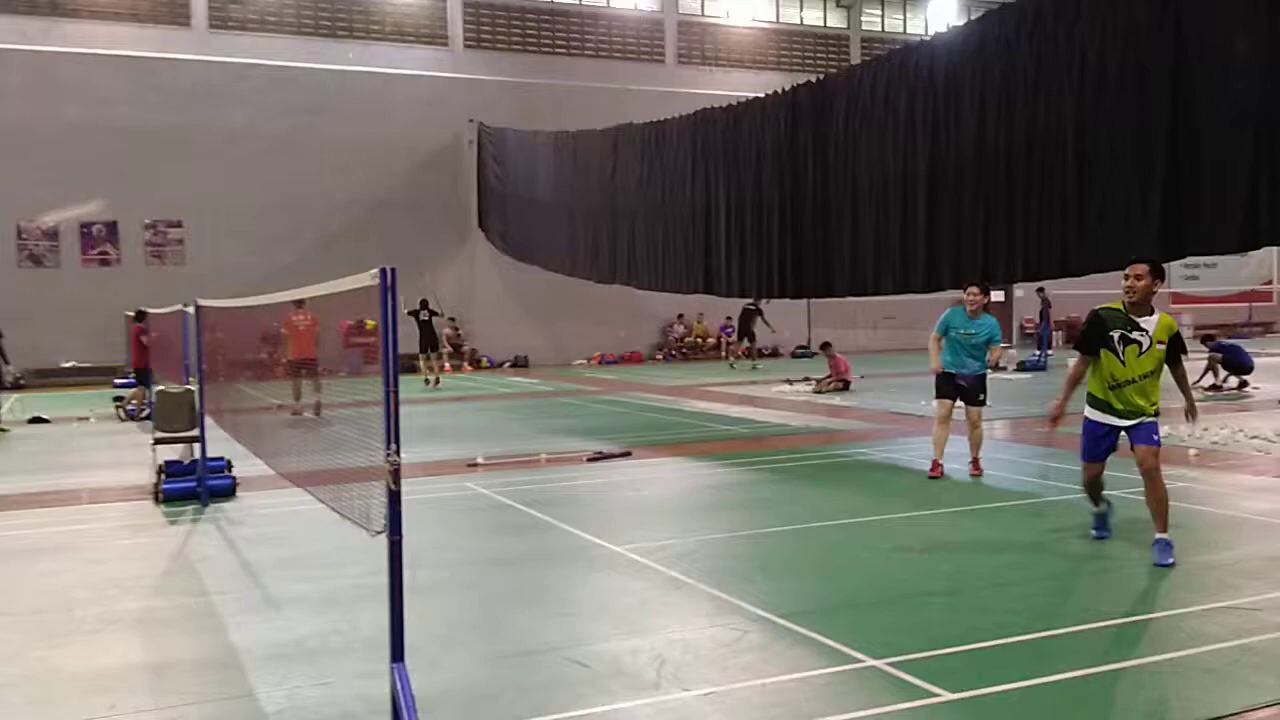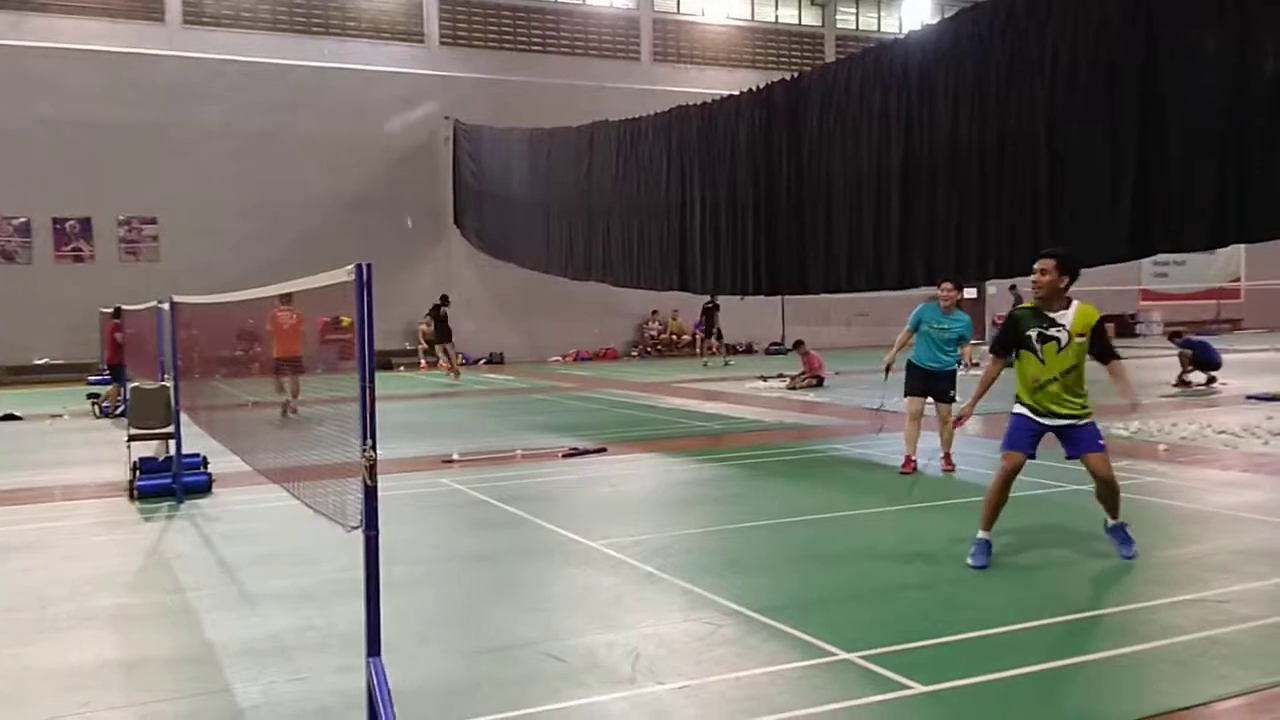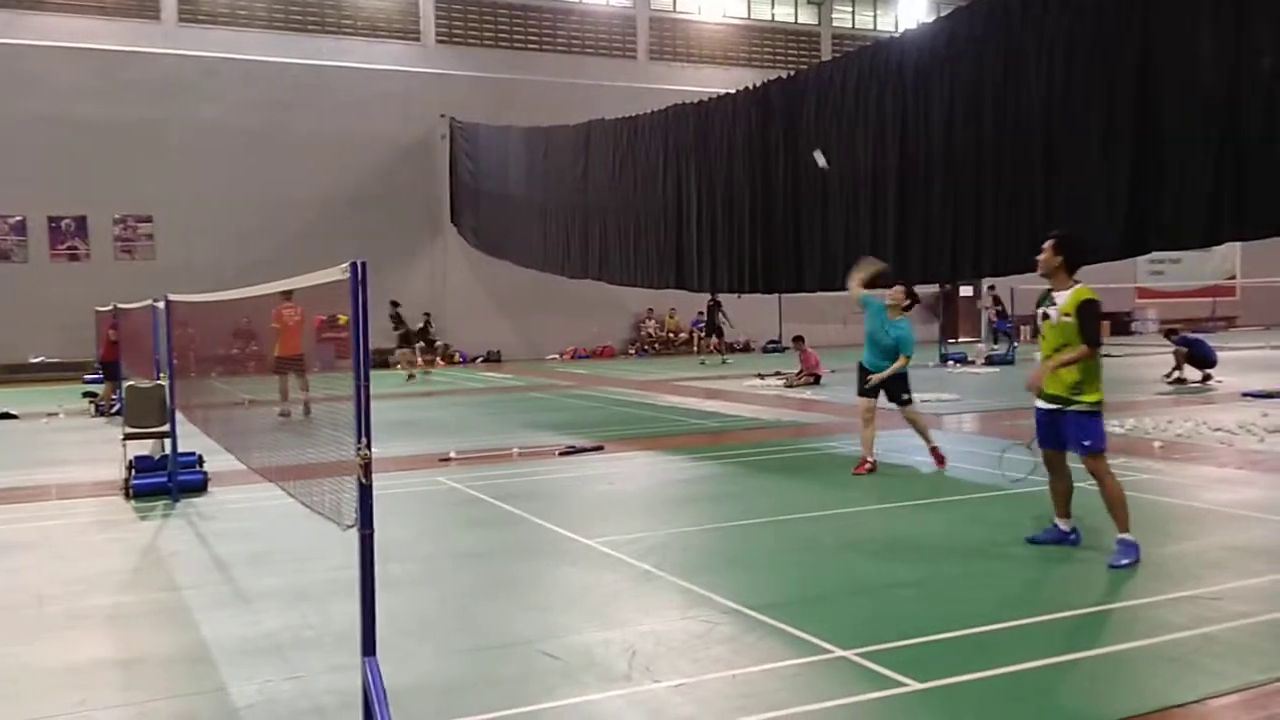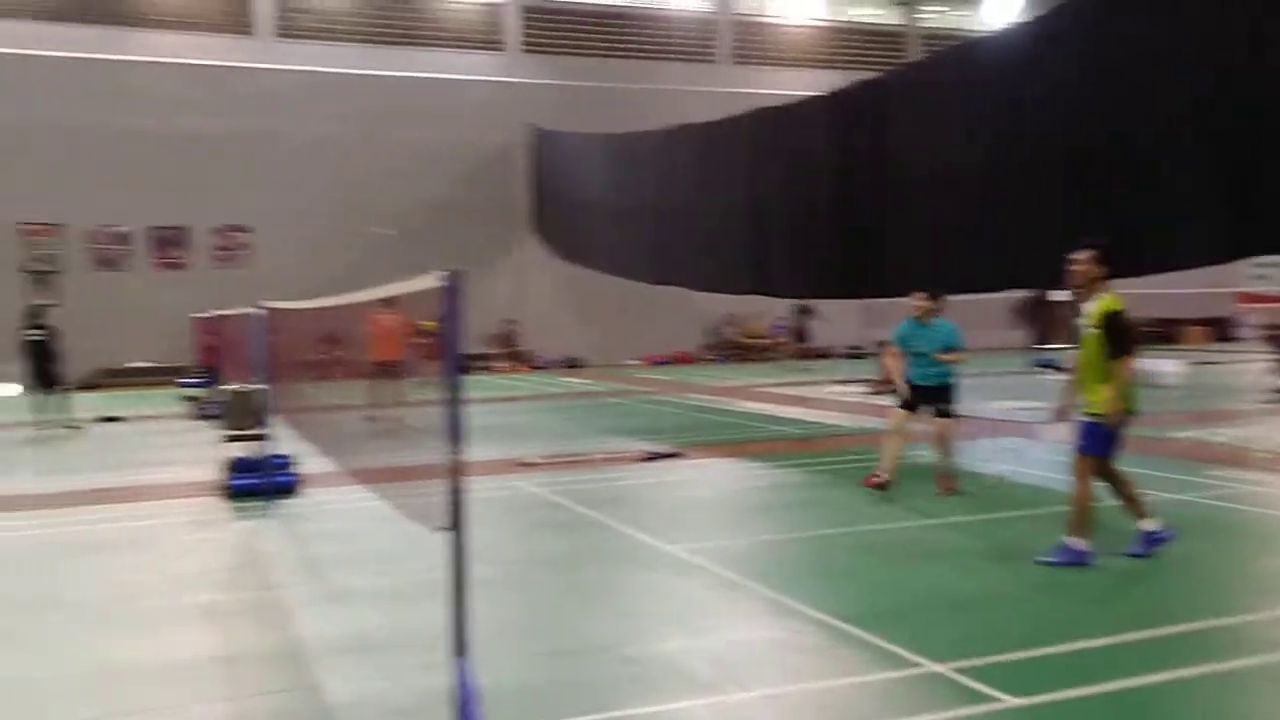
dt=0.7s
person 1, frame 1
left shoulder: (1167, 327)
right shoulder: (1102, 317)
left elbow: (1176, 364)
right elbow: (1083, 360)
left wrist: (1189, 399)
right wrist: (1062, 399)
left hip: (1143, 412)
right hip: (1101, 409)
left knee: (1150, 467)
right knee: (1090, 474)
left ankle: (1162, 539)
right ankle: (1101, 506)
person 1, frame 2
left shoulder: (1088, 317)
right shoulder: (1020, 317)
left elbow: (1109, 359)
right elbow: (998, 360)
left wrist: (1126, 388)
right wrist: (972, 402)
left hip: (1075, 411)
right hip: (1030, 409)
left knee: (1103, 474)
right knee: (1006, 470)
left ankle: (1115, 524)
right ankle: (982, 539)
person 1, frame 3
left shoulder: (1084, 300)
right shoulder: (1044, 299)
left elbow: (1090, 347)
left wrist: (1049, 367)
left hip: (1081, 400)
right hip: (1048, 398)
left knee: (1097, 468)
right knee: (1053, 463)
left ankle: (1126, 541)
right ankle: (1064, 527)
person 1, frame 4
left shoulder: (1110, 310)
right shoulder: (1086, 308)
left elbow: (1125, 358)
left wrist: (1115, 400)
right wrist: (1069, 396)
left hip: (1107, 407)
right hip: (1096, 404)
left knee: (1083, 470)
right knee: (1103, 469)
left ankle: (1077, 545)
right ankle: (1151, 528)
person 2, frame 1
left shoulder: (991, 324)
right shoulder: (951, 315)
left elbow: (996, 349)
right elbow: (935, 339)
left wrist: (993, 358)
right wrist: (935, 360)
left hip: (975, 376)
right hip: (948, 371)
left knee: (974, 420)
right knee: (942, 416)
left ankle: (975, 461)
right ankle: (937, 462)
person 2, frame 2
left shoulder: (963, 321)
right shoulder: (924, 310)
left elbow: (965, 345)
right elbow: (907, 332)
left wrist: (966, 358)
right wrist: (893, 353)
left hip: (945, 372)
right hip: (917, 367)
left knee: (945, 416)
right knee: (914, 413)
left ankle: (946, 456)
right ankle: (910, 458)
person 2, frame 3
left shoulder: (904, 330)
right shoulder: (876, 306)
left elbow: (904, 360)
right elbow: (854, 287)
left wrist: (883, 375)
right wrist: (868, 269)
left hip: (896, 375)
right hip: (868, 368)
left knee: (910, 415)
right knee: (866, 413)
left ankle: (932, 447)
right ankle: (868, 458)
person 2, frame 4
left shoulder: (948, 329)
right shoulder: (906, 328)
left elbow: (961, 356)
right elbow: (893, 357)
left wrist: (945, 358)
right wrist: (899, 382)
left hip: (940, 386)
right hip: (911, 386)
left knee: (943, 433)
right knee: (896, 428)
left ankle: (947, 475)
right ankle: (883, 475)
